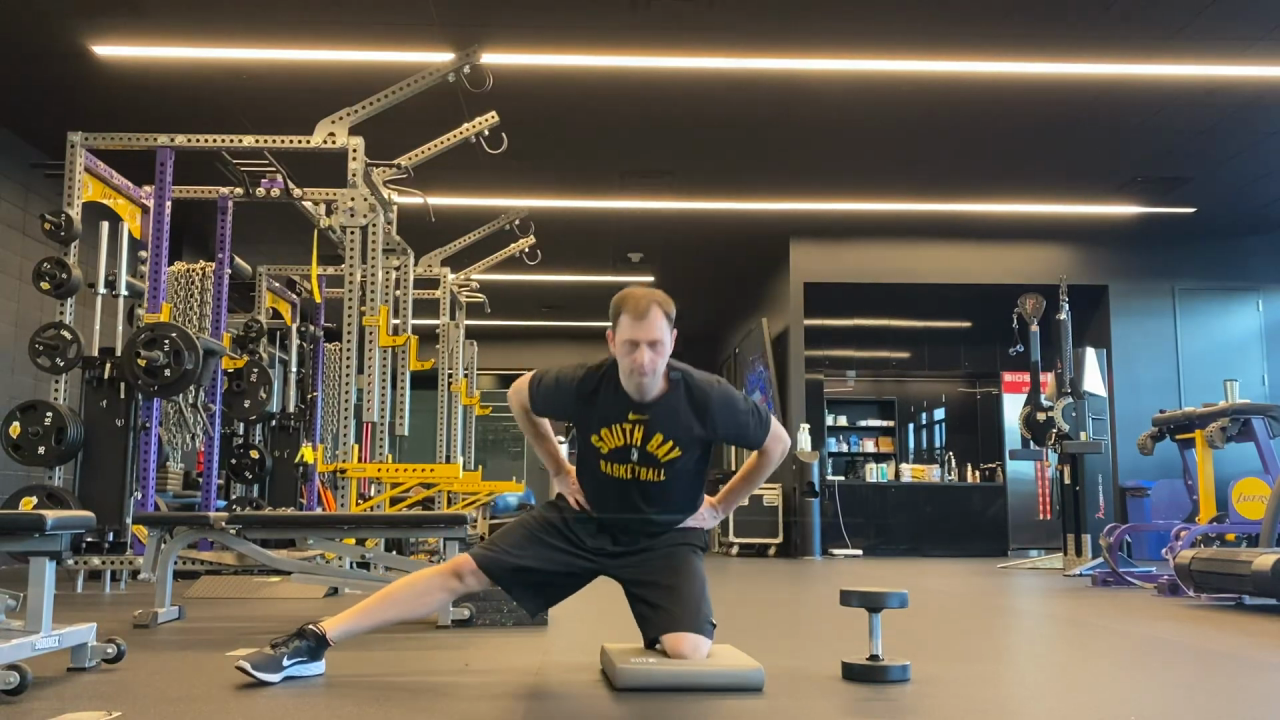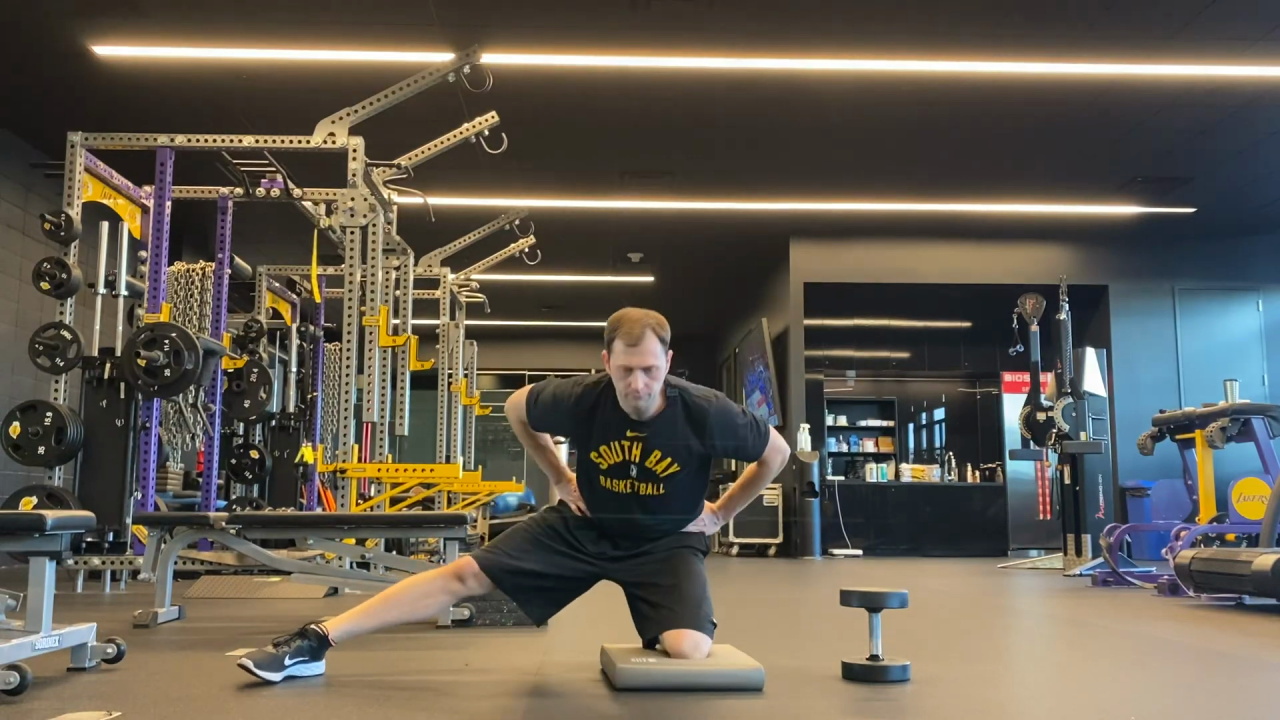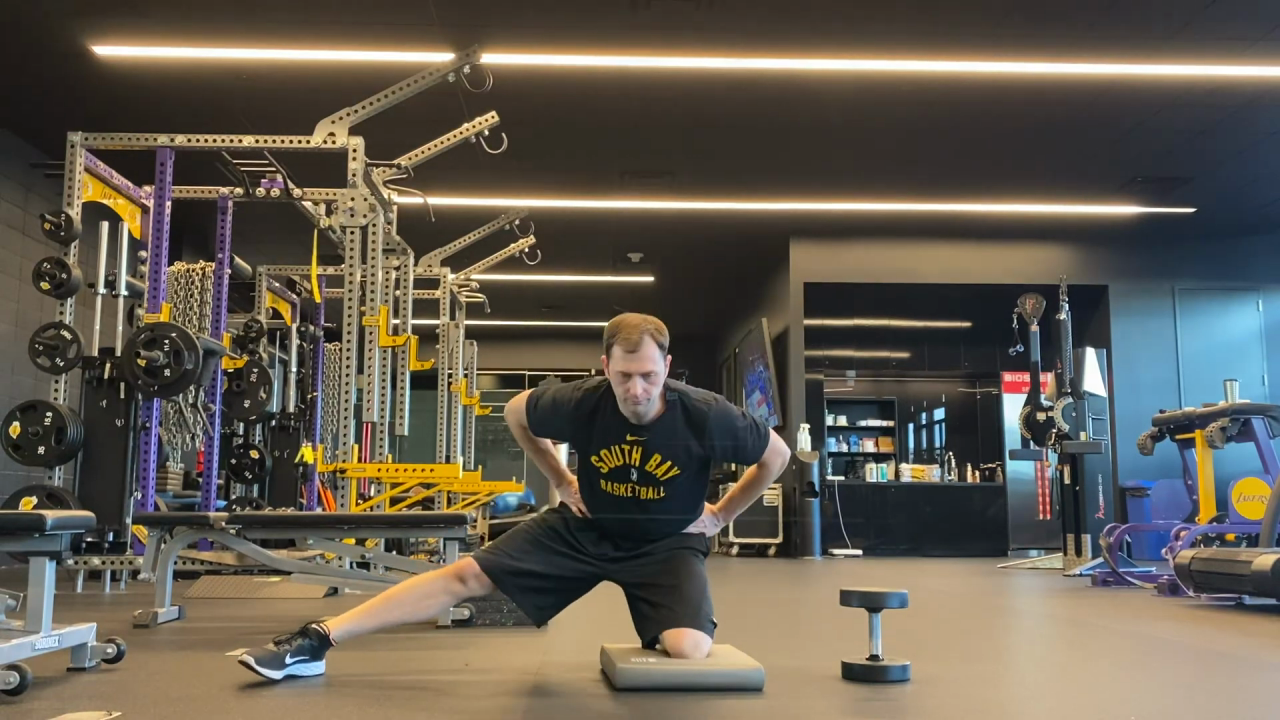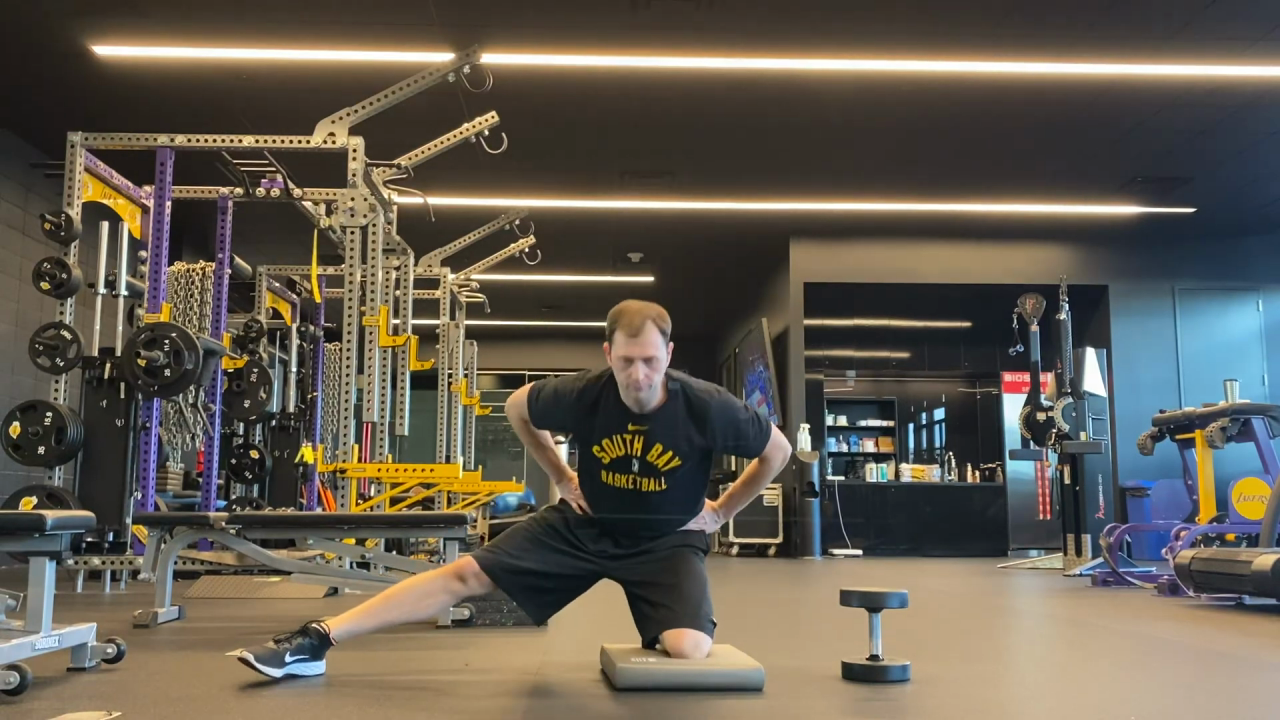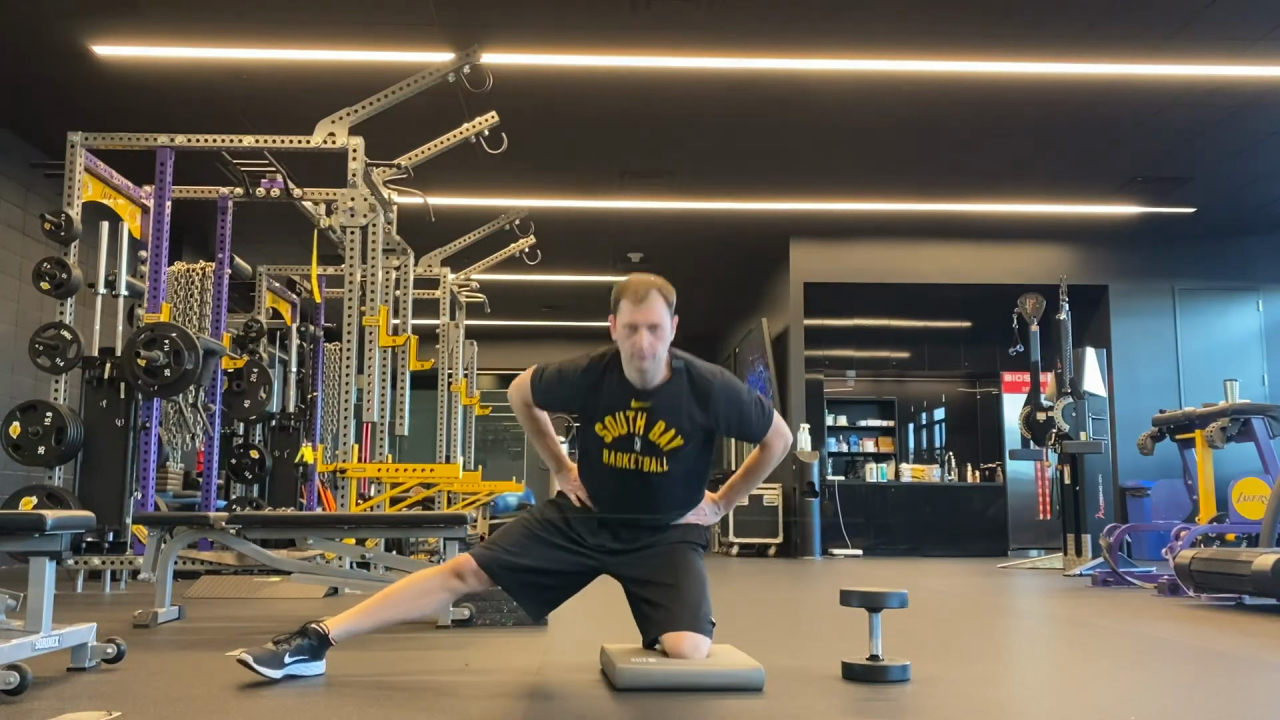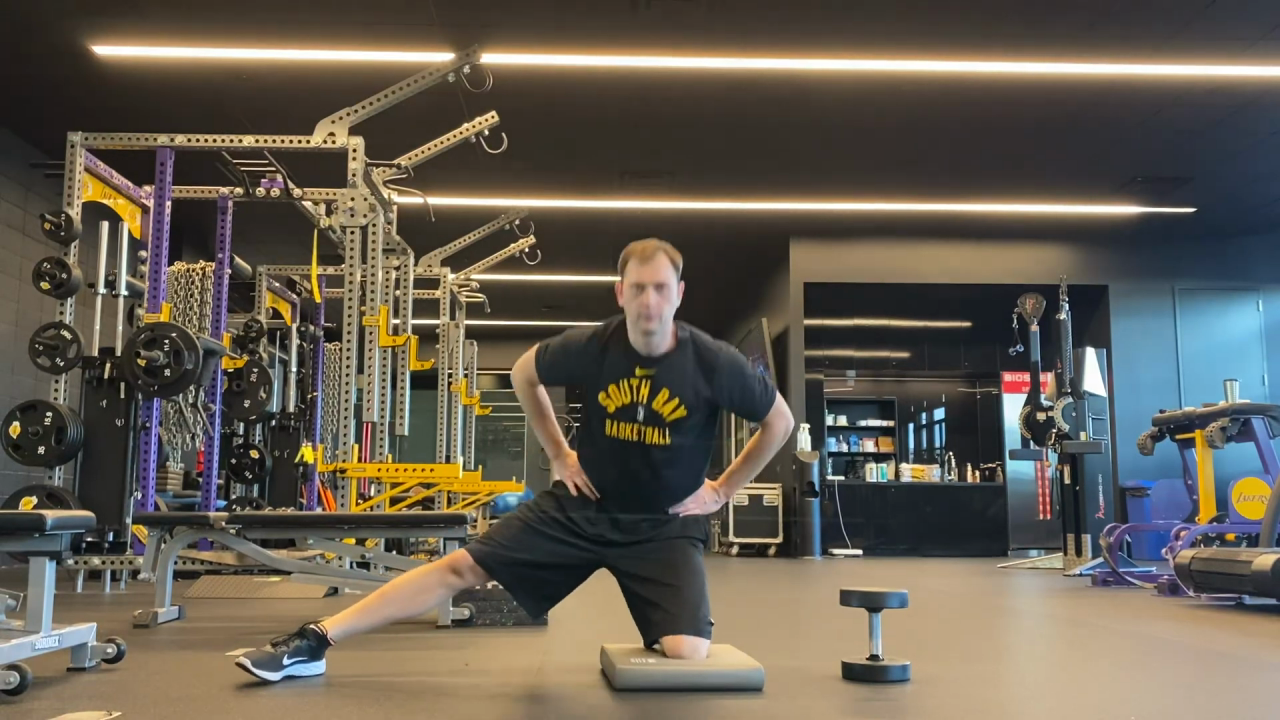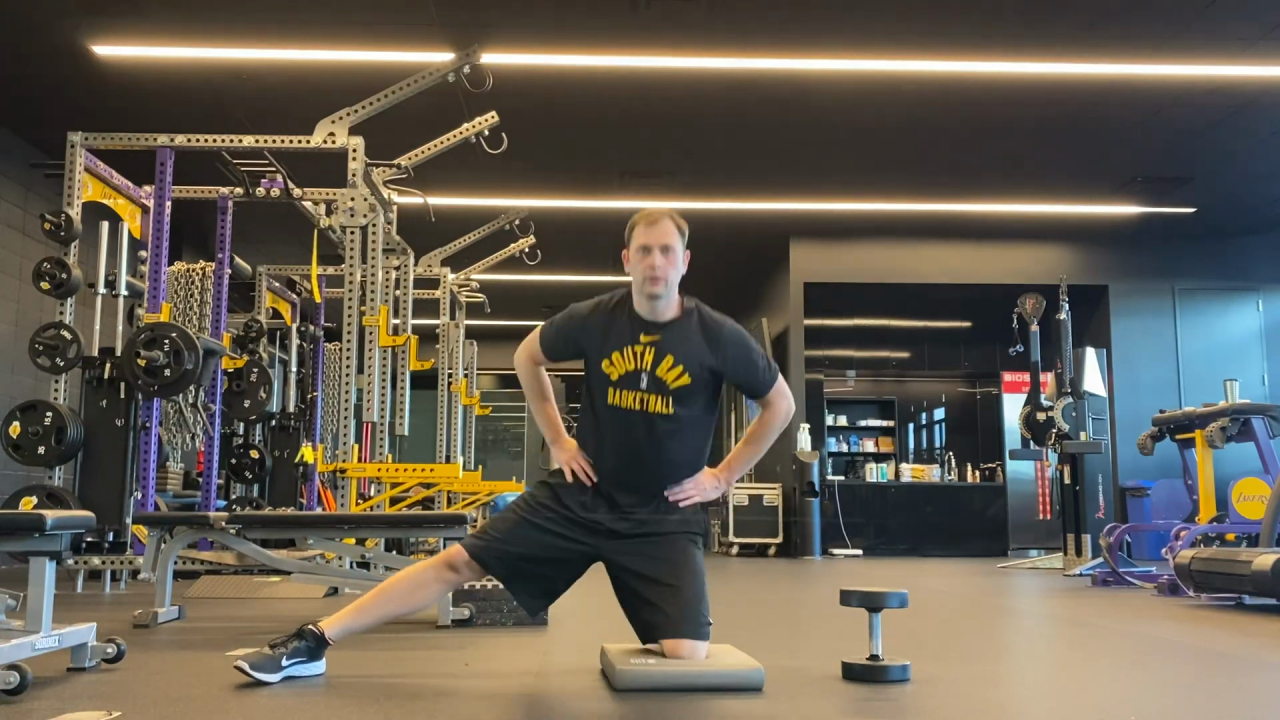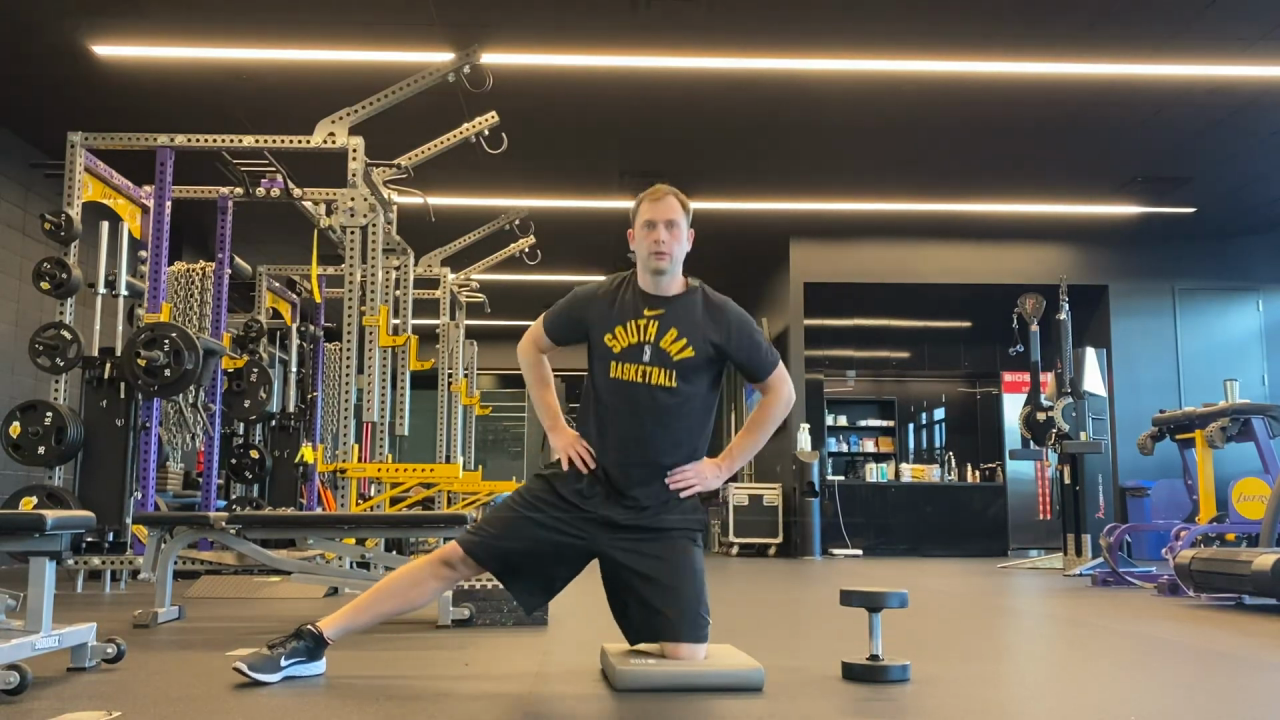
dt=0.1s
person 1, frame 1
left shoulder: (707, 398)
right shoulder: (583, 384)
left elbow: (776, 444)
right elbow: (519, 396)
left wrist: (718, 507)
right wrist: (560, 473)
left hip: (665, 538)
right hip: (583, 522)
left knee: (690, 653)
right knee: (462, 572)
left ankle: (663, 632)
right ankle: (313, 642)
person 1, frame 2
left shoulder: (705, 412)
right shoulder: (579, 401)
left elbow: (776, 453)
right elbow: (515, 408)
left wrist: (719, 514)
right wrist: (561, 480)
left hip: (667, 542)
right hip: (582, 526)
left knee: (690, 652)
right knee: (463, 575)
right ankle: (314, 642)
person 1, frame 3
left shoulder: (704, 415)
right shoulder: (579, 405)
left elbow: (776, 456)
right elbow: (515, 413)
left wrist: (719, 515)
right wrist: (562, 482)
left hip: (667, 543)
right hip: (583, 529)
left knee: (690, 652)
right knee: (464, 576)
right ankle: (315, 640)
person 1, frame 4
left shoulder: (707, 407)
right shoulder: (581, 395)
left elbow: (778, 450)
right elbow: (516, 408)
left wrist: (720, 512)
right wrist: (562, 479)
left hip: (668, 541)
right hip: (585, 526)
left knee: (690, 651)
right knee: (464, 575)
right ankle: (314, 641)
person 1, frame 5
left shoulder: (709, 389)
right shoulder: (585, 376)
left elbow: (779, 438)
right elbow: (519, 393)
left wrist: (721, 503)
right wrist: (561, 469)
left hip: (668, 535)
right hip: (583, 518)
left knee: (689, 652)
right knee: (462, 573)
left ankle: (636, 635)
right ankle: (314, 640)
person 1, frame 6
left shoulder: (714, 362)
right shoulder: (590, 347)
left elbow: (779, 421)
right elbow: (522, 375)
left wrist: (721, 490)
right wrist: (560, 455)
left hip: (666, 524)
right hip: (583, 505)
left knee: (687, 655)
right knee: (461, 567)
left ankle: (650, 637)
right ankle: (313, 641)
person 1, frame 7
left shoulder: (717, 336)
right shoulder: (592, 320)
left elbow: (781, 403)
right elbow: (527, 357)
left wrist: (722, 477)
right wrist: (559, 441)
left hip: (664, 515)
right hip: (580, 494)
left knee: (687, 655)
right knee: (458, 562)
right ankle: (313, 641)
person 1, frame 8
left shoulder: (719, 316)
right shoulder: (599, 299)
left elbow: (781, 392)
right elbow: (531, 347)
left wrist: (724, 466)
right wrist: (555, 428)
left hip: (663, 507)
right hip: (579, 486)
left knee: (685, 655)
right knee: (456, 559)
right ankle: (312, 641)
